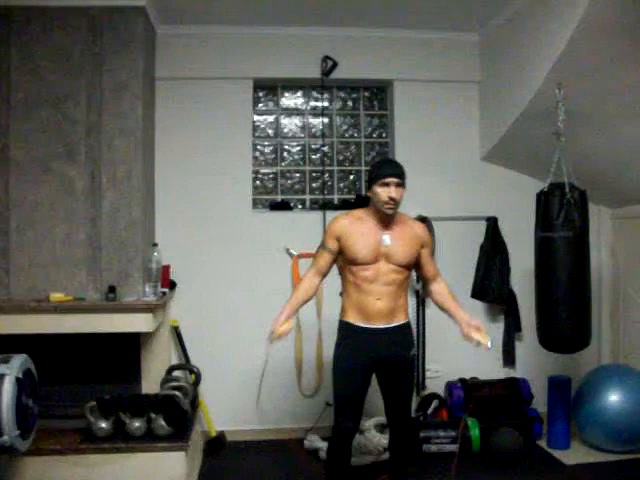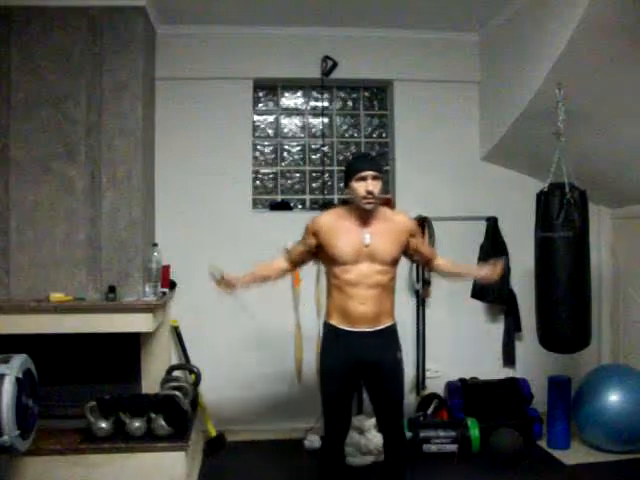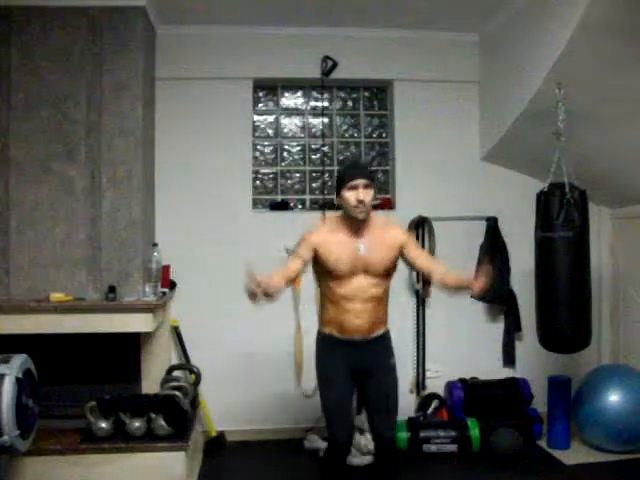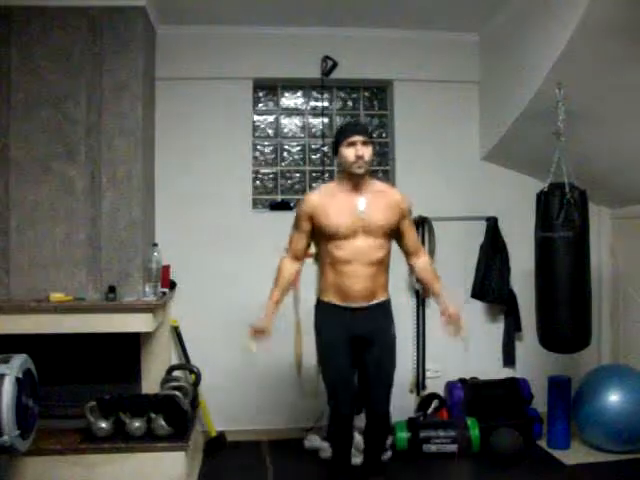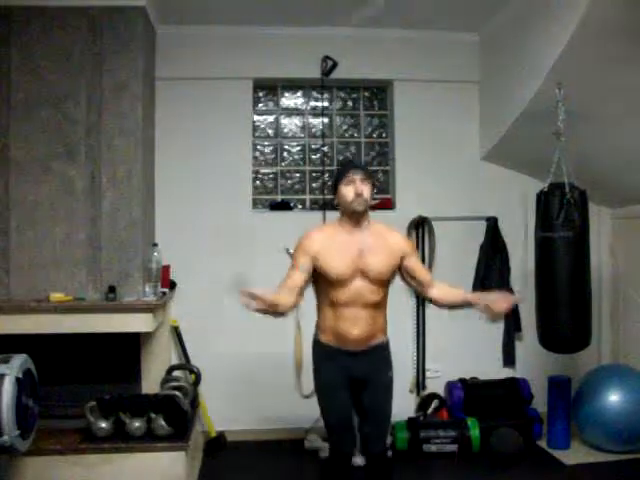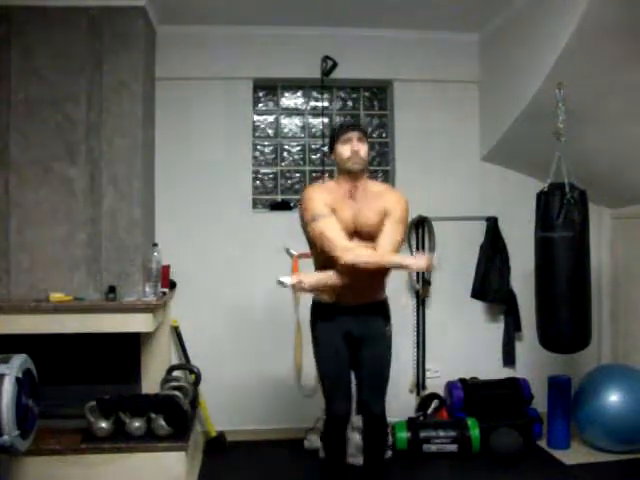
dt=0.3s
person 1, frame 1
left shoulder: (418, 232)
right shoulder: (342, 226)
left elbow: (433, 281)
right elbow: (314, 275)
left wrist: (463, 319)
right wrist: (286, 315)
left hip: (399, 338)
right hip: (354, 337)
left knee: (401, 423)
right knee: (345, 425)
person 1, frame 2
left shoulder: (403, 225)
right shoulder: (324, 224)
left elbow: (431, 260)
right elbow: (288, 261)
left wrist: (474, 272)
right wrist: (243, 279)
left hip: (384, 340)
right hip: (338, 339)
left knee: (393, 427)
right knee: (335, 429)
person 1, frame 3
left shoulder: (395, 235)
right shoulder: (318, 237)
left elbow: (434, 271)
right elbow: (283, 277)
left wrist: (465, 281)
right wrist: (263, 287)
left hip: (378, 348)
right hip: (333, 349)
left knee: (385, 436)
right knee: (339, 437)
person 1, frame 4
left shoulder: (394, 200)
right shoulder: (315, 201)
left elbow: (417, 255)
right elbow: (293, 259)
left wrist: (441, 300)
right wrist: (270, 311)
left hip: (378, 316)
right hip: (332, 317)
left knee: (378, 409)
right knee: (341, 409)
person 1, frame 5
left shoulder: (395, 241)
right shoulder: (314, 241)
left elbow: (431, 288)
right elbow: (288, 297)
left wrist: (479, 299)
right wrist: (268, 303)
left hip: (376, 355)
right hip: (331, 357)
left knee: (375, 447)
right knee: (341, 447)
person 1, frame 6
left shoulder: (392, 199)
right shoulder: (317, 196)
left elbow: (378, 258)
right elbow: (342, 253)
left wrist: (319, 279)
right wrist: (407, 262)
left hip: (373, 315)
right hip: (330, 317)
left knee: (374, 409)
right knee: (338, 410)
